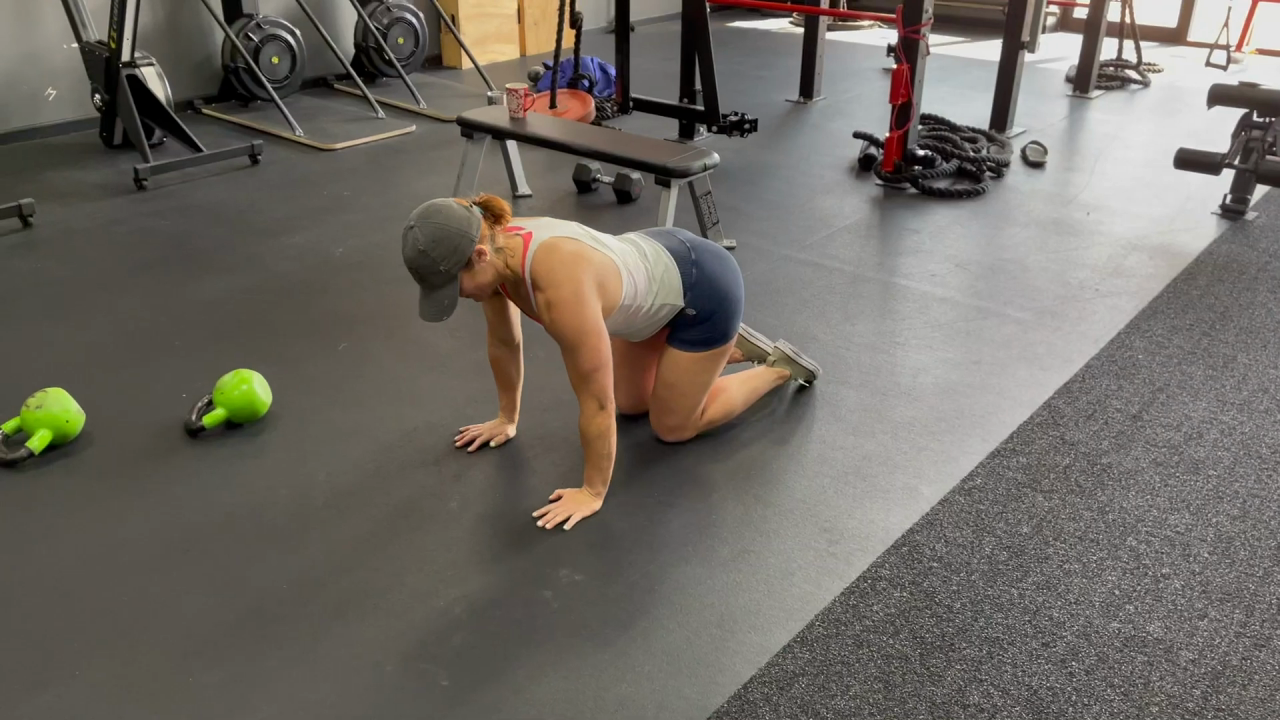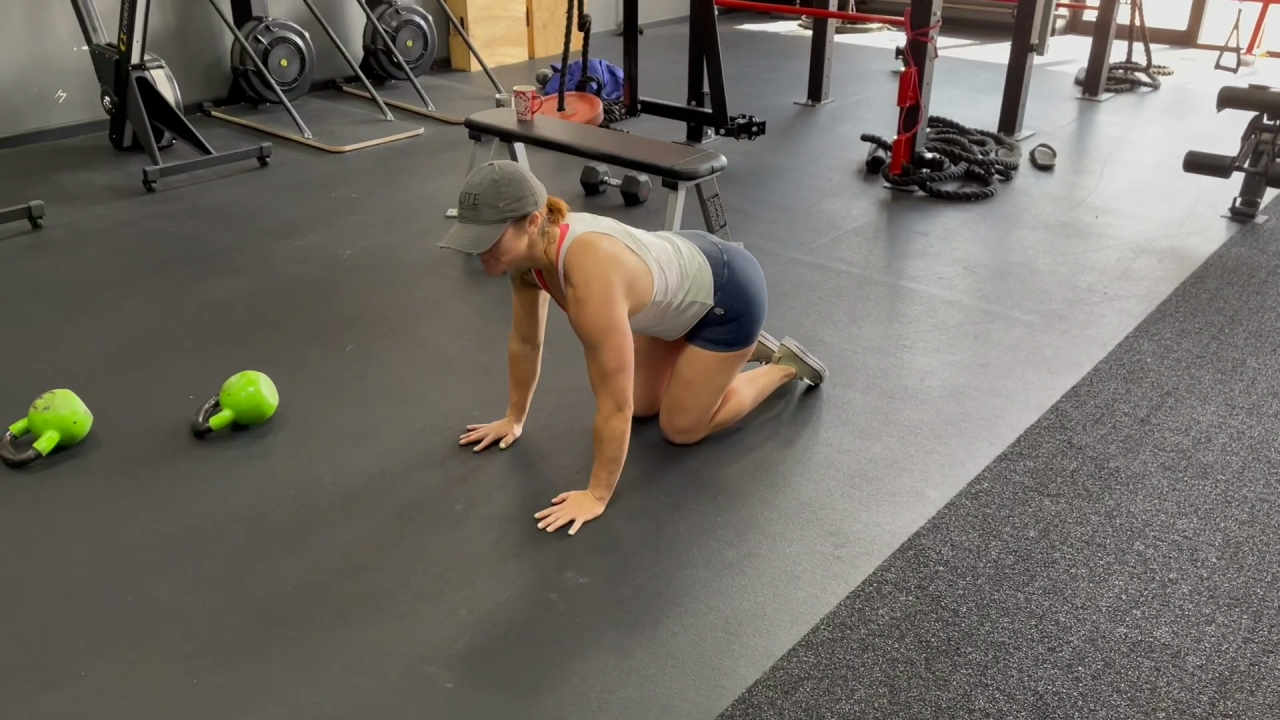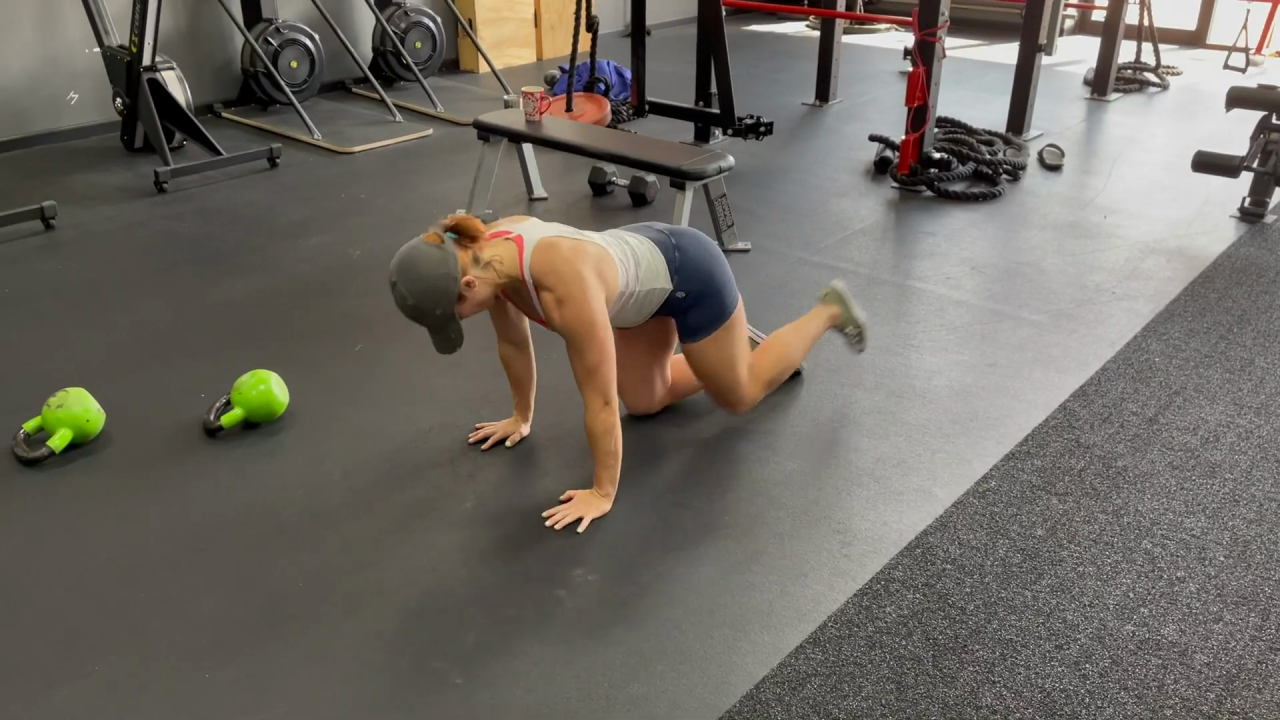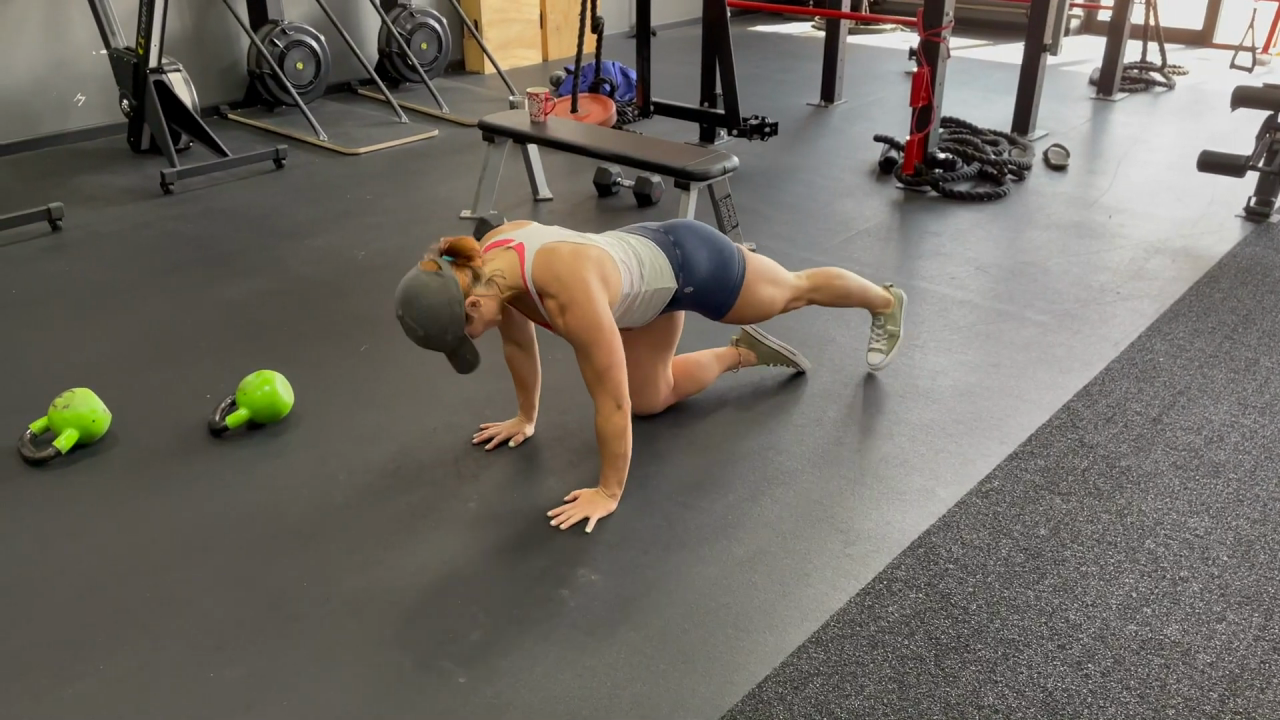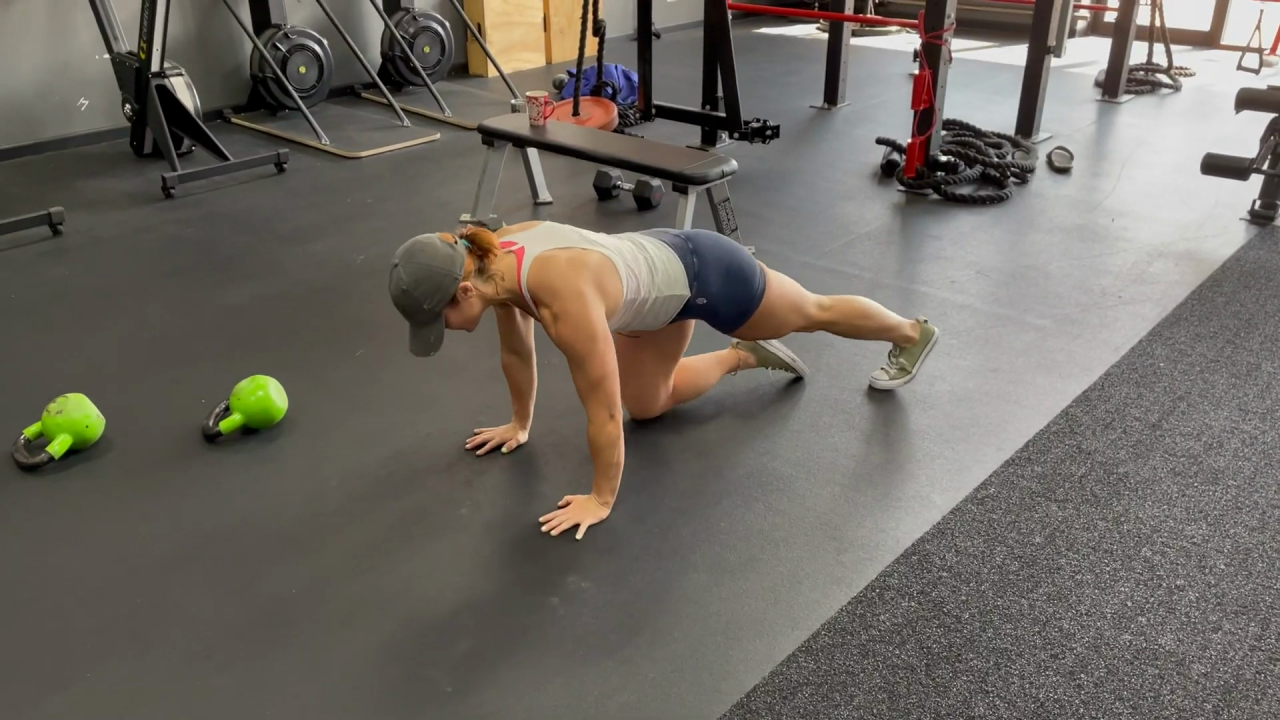
dt=0.7s
person 1, frame 1
left shoulder: (561, 288)
right shoulder: (494, 250)
left elbow: (596, 402)
right elbow: (503, 342)
left wrist: (593, 492)
right wrist: (507, 418)
left hip: (703, 288)
right hip: (657, 263)
left knee: (672, 427)
right knee: (632, 403)
left ankle: (778, 368)
right ankle: (732, 347)
person 1, frame 2
left shoulder: (591, 280)
right shoulder: (526, 248)
left elbow: (614, 405)
right elbow: (525, 340)
left wrist: (596, 496)
right wrist: (514, 418)
left hip: (729, 293)
right hip: (685, 268)
left knee: (681, 428)
right knee: (643, 405)
left ankle: (785, 366)
right ankle: (749, 348)
person 1, frame 3
left shoulder: (563, 286)
right shoulder: (480, 258)
left elbow: (600, 399)
right elbow: (513, 342)
left wrist: (602, 493)
right wrist: (521, 417)
left hip: (688, 273)
right hip: (645, 258)
left knee: (739, 394)
right knee: (643, 401)
left ankle: (828, 312)
right ankle: (734, 346)
person 1, frame 4
left shoulder: (569, 293)
right shoulder: (486, 265)
left elbow: (611, 402)
right elbow: (519, 343)
left wrist: (609, 493)
right wrist: (525, 417)
left hip: (688, 264)
right hip: (643, 260)
left knee: (795, 290)
right knee: (650, 400)
left ankle: (886, 301)
right ankle: (743, 352)
person 1, frame 5
left shoulder: (562, 297)
right shoulder: (493, 261)
left elbow: (603, 410)
right elbow: (516, 348)
left wrist: (602, 499)
right wrist: (520, 423)
left hip: (703, 274)
right hip: (657, 262)
left knee: (812, 313)
right knee: (647, 405)
left ankle: (912, 333)
right ankle: (743, 356)
